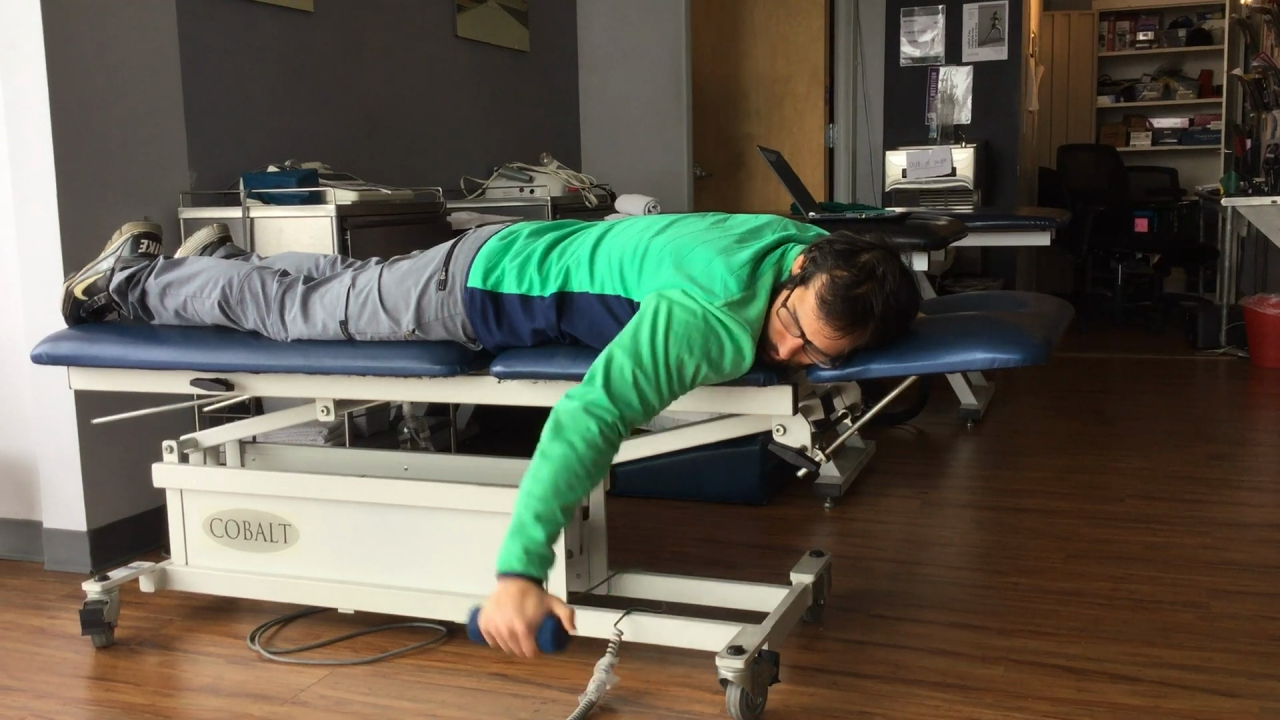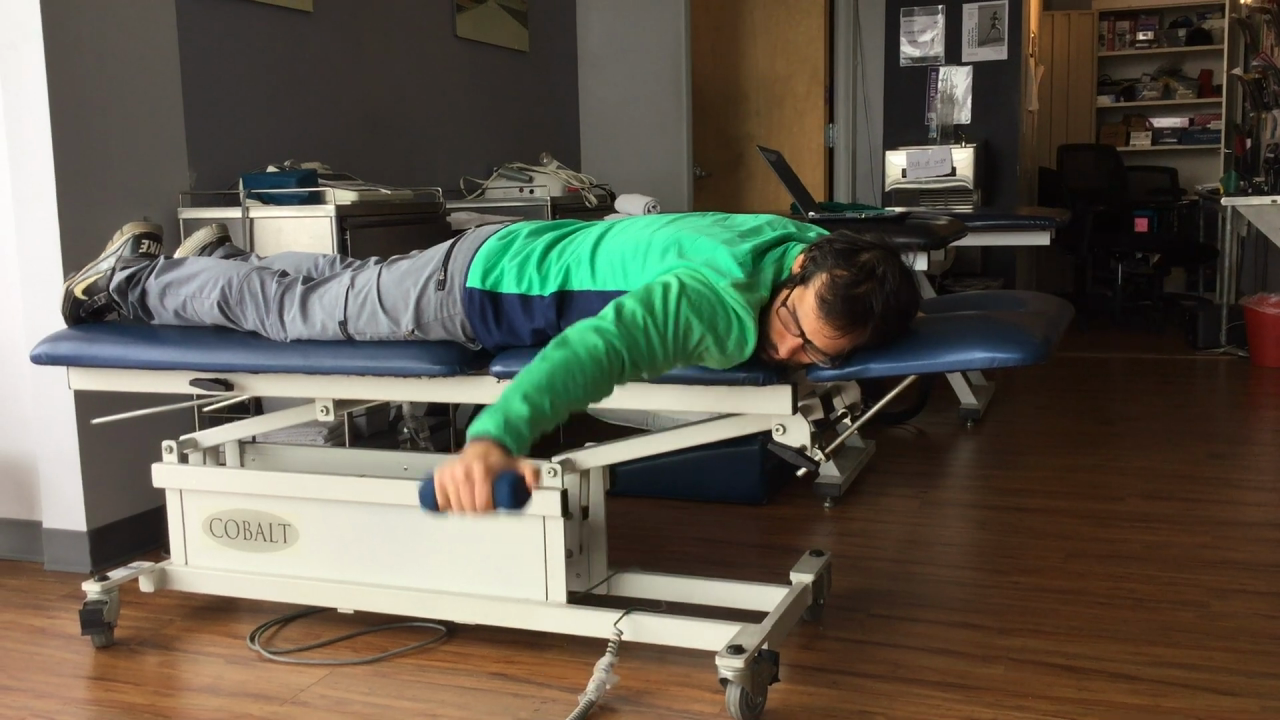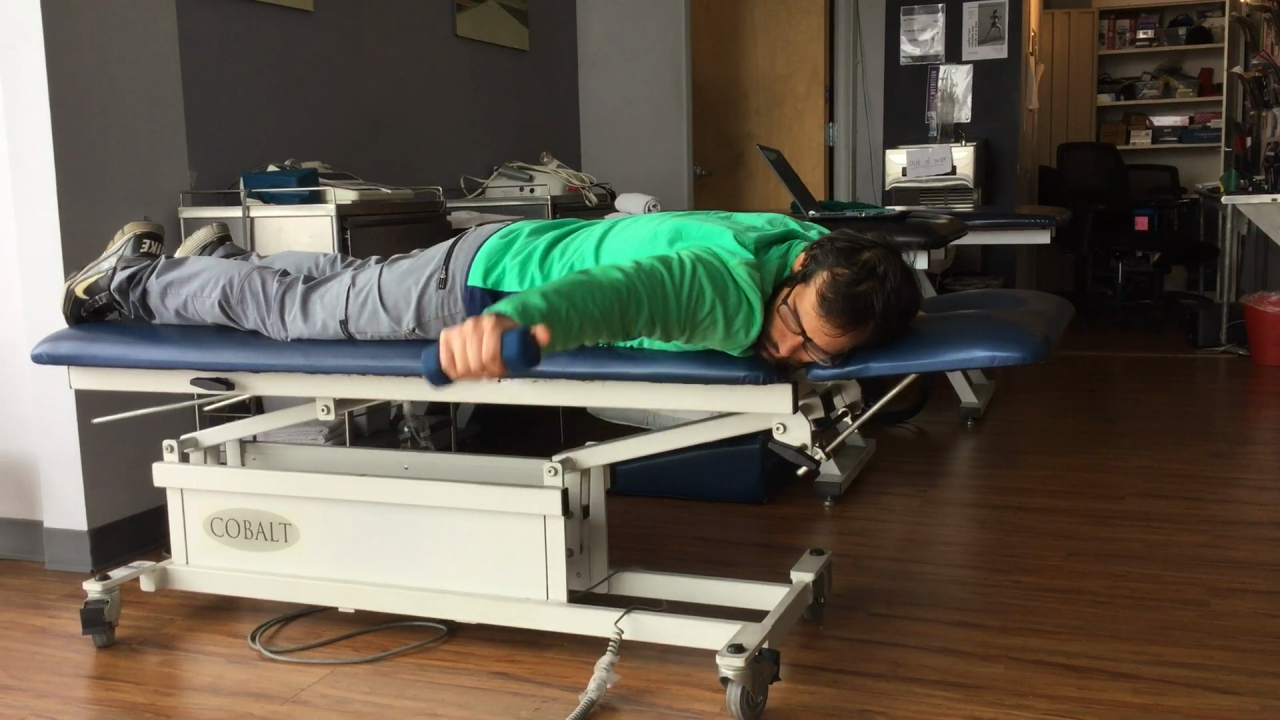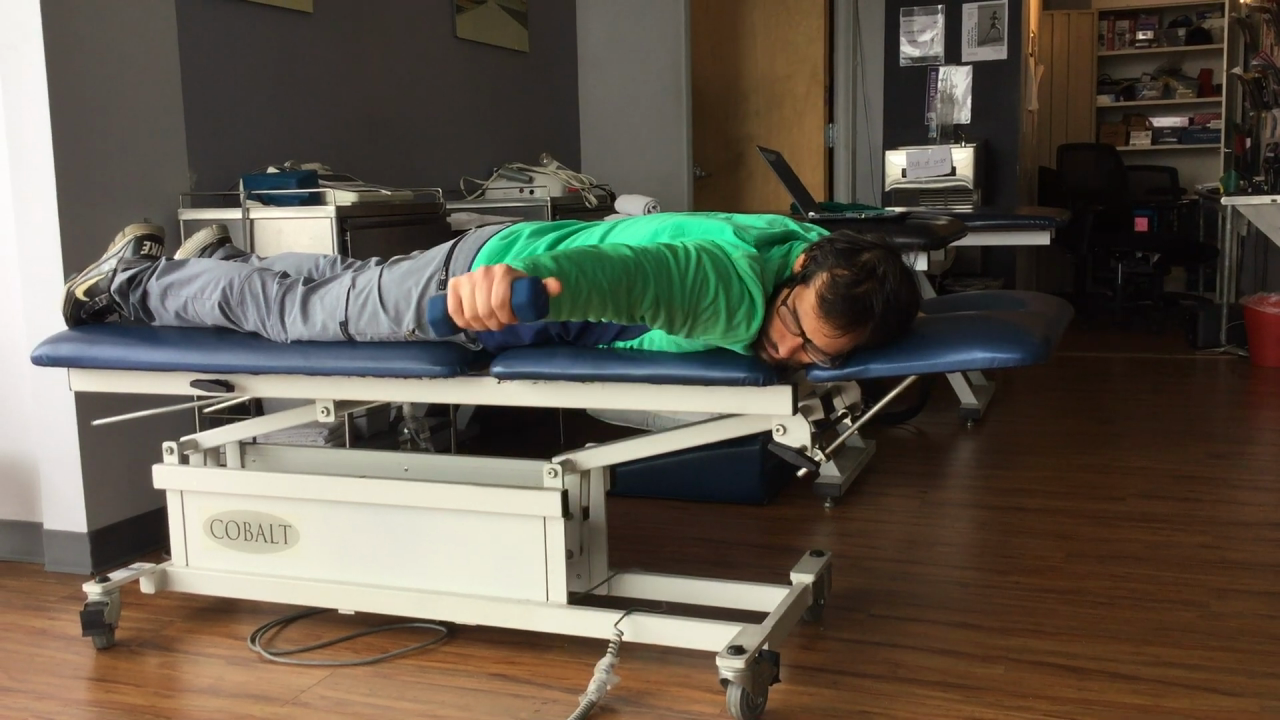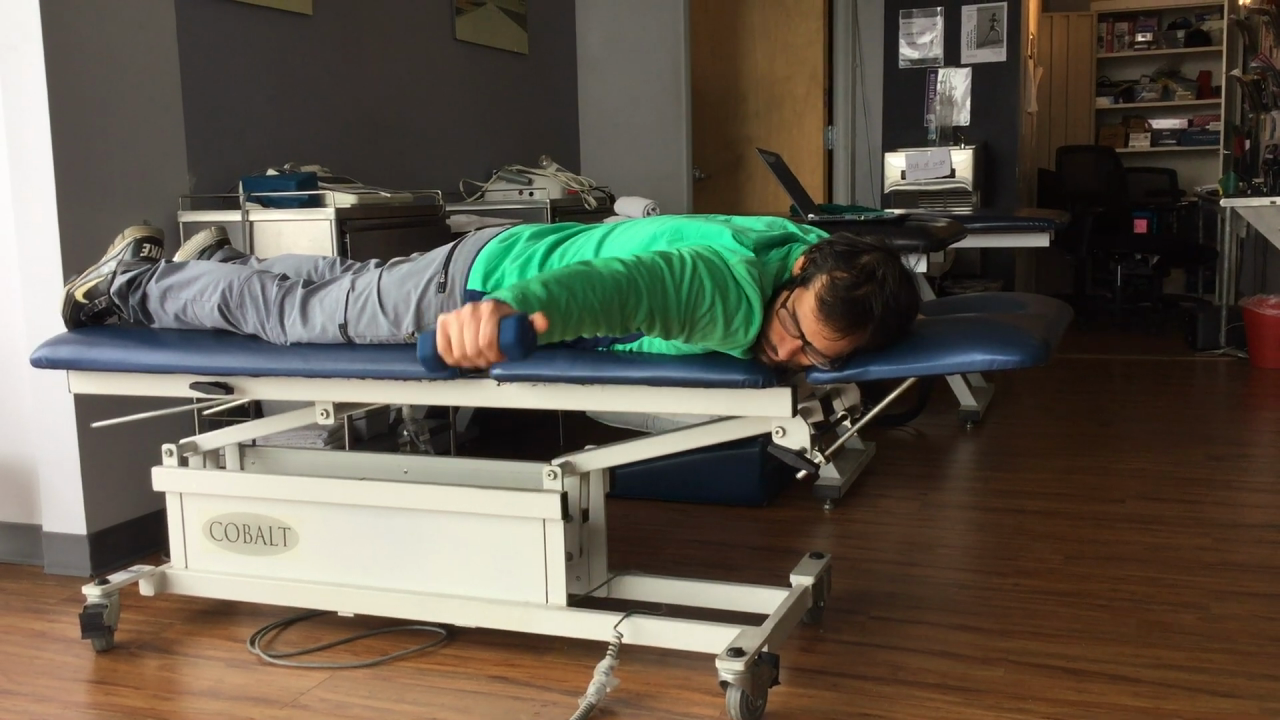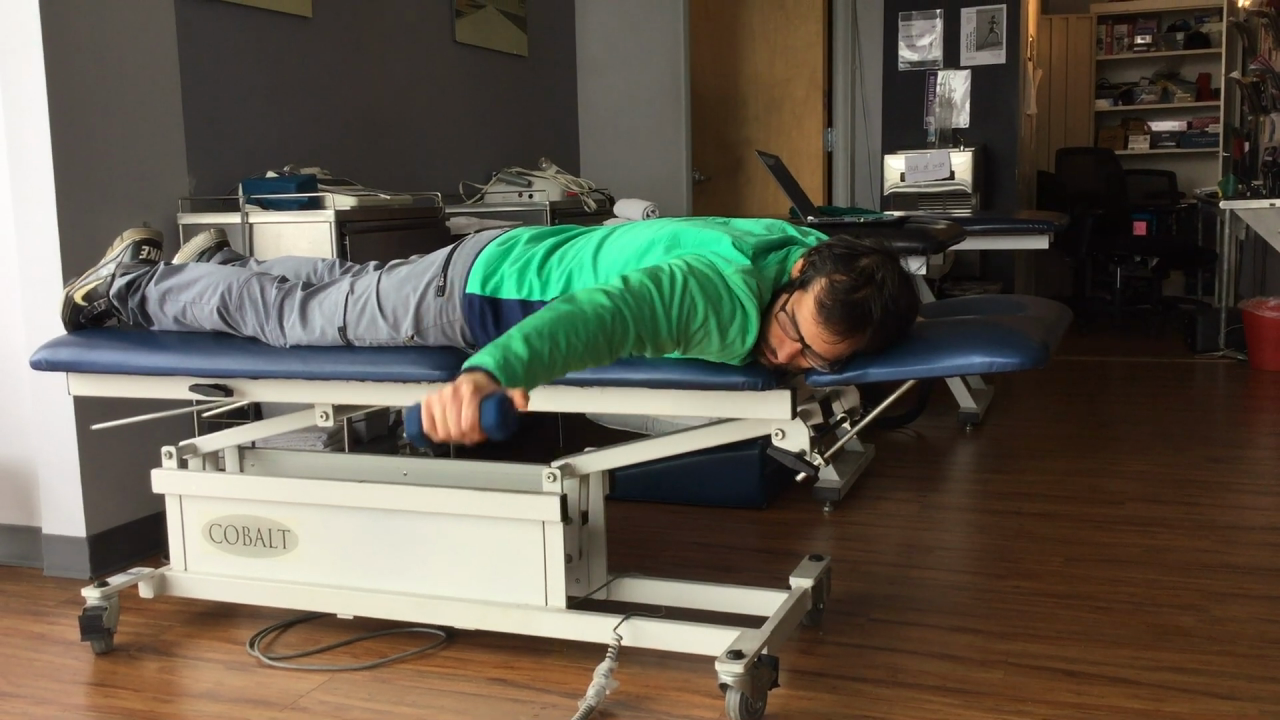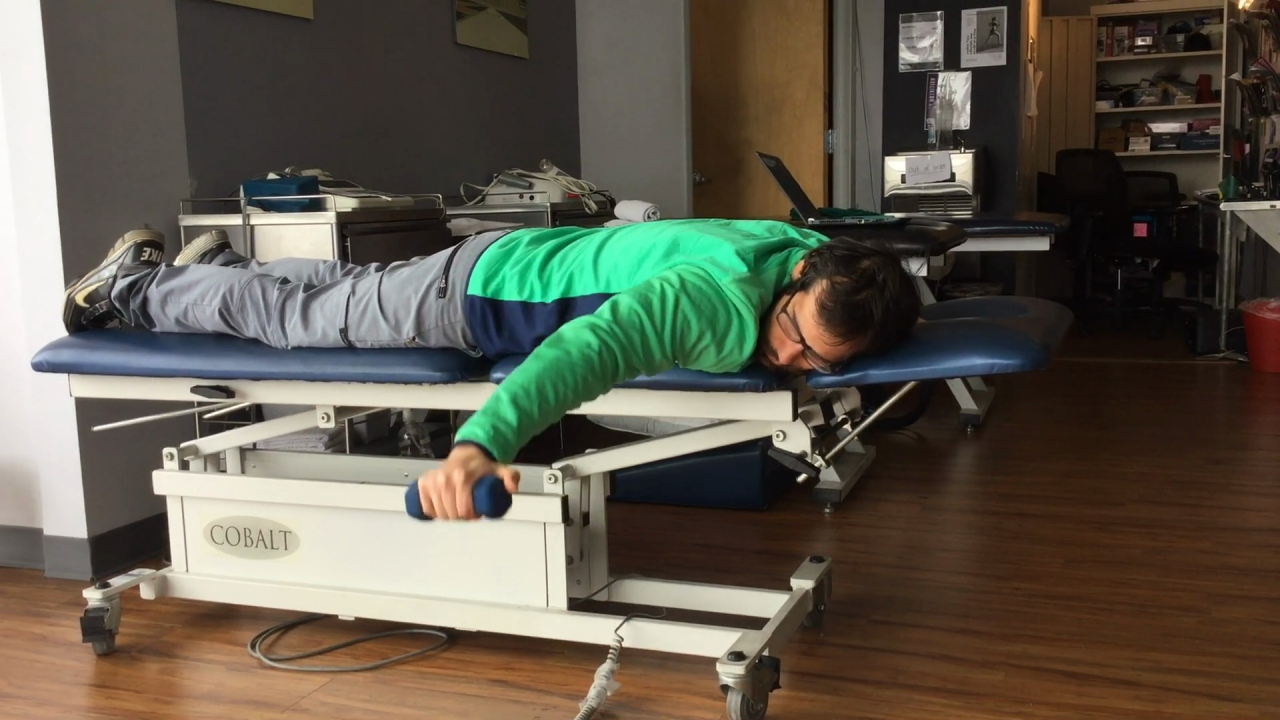
dt=0.2s
person 1, frame 1
left shoulder: (812, 243)
right shoulder: (716, 314)
right elbow: (591, 412)
left wrist: (825, 352)
right wrist: (520, 566)
left hip: (532, 250)
right hip: (490, 287)
left knee: (341, 285)
right knee: (289, 309)
left ankle: (219, 253)
right ankle: (131, 277)
person 1, frame 2
left shoulder: (811, 244)
right shoulder: (723, 303)
right elbow: (593, 346)
left wrist: (819, 349)
right wrist: (493, 436)
left hip: (529, 249)
right hip: (487, 290)
left knee: (320, 293)
right knee: (287, 310)
left ankle: (216, 255)
right ankle: (135, 279)
person 1, frame 3
left shoulder: (805, 234)
right shoulder: (729, 288)
right elbow: (611, 289)
right wrist: (506, 321)
left hip: (526, 245)
right hip: (488, 284)
left knee: (314, 292)
right knee: (288, 308)
left ankle: (216, 256)
right ankle: (134, 279)
person 1, frame 4
left shoulder: (809, 242)
right shoulder: (731, 284)
right elbow: (612, 270)
right wrist: (516, 280)
left hip: (523, 252)
right hip: (500, 267)
left knee: (335, 290)
right knee: (289, 311)
left ankle: (222, 256)
right ankle: (136, 282)
person 1, frame 5
left shoulder: (808, 242)
right shoulder: (730, 289)
right elbow: (605, 285)
right wrist: (503, 307)
left hip: (527, 251)
right hip: (492, 280)
left knee: (342, 289)
right knee: (288, 314)
left ankle: (224, 258)
right ankle: (136, 285)
person 1, frame 6
left shoulder: (807, 240)
right shoulder: (725, 298)
right elbow: (597, 315)
left wrist: (826, 357)
right wrist: (484, 372)
left hip: (529, 254)
right hip: (487, 293)
left knee: (330, 296)
right knee: (292, 314)
left ankle: (221, 260)
right ankle: (136, 288)
person 1, frame 7
left shoulder: (806, 242)
right shoulder: (723, 305)
right elbow: (590, 347)
left wrist: (826, 359)
right wrist: (478, 442)
left hip: (531, 256)
right hip: (488, 294)
left knee: (334, 294)
right knee: (294, 315)
left ankle: (222, 259)
right ankle: (137, 288)
